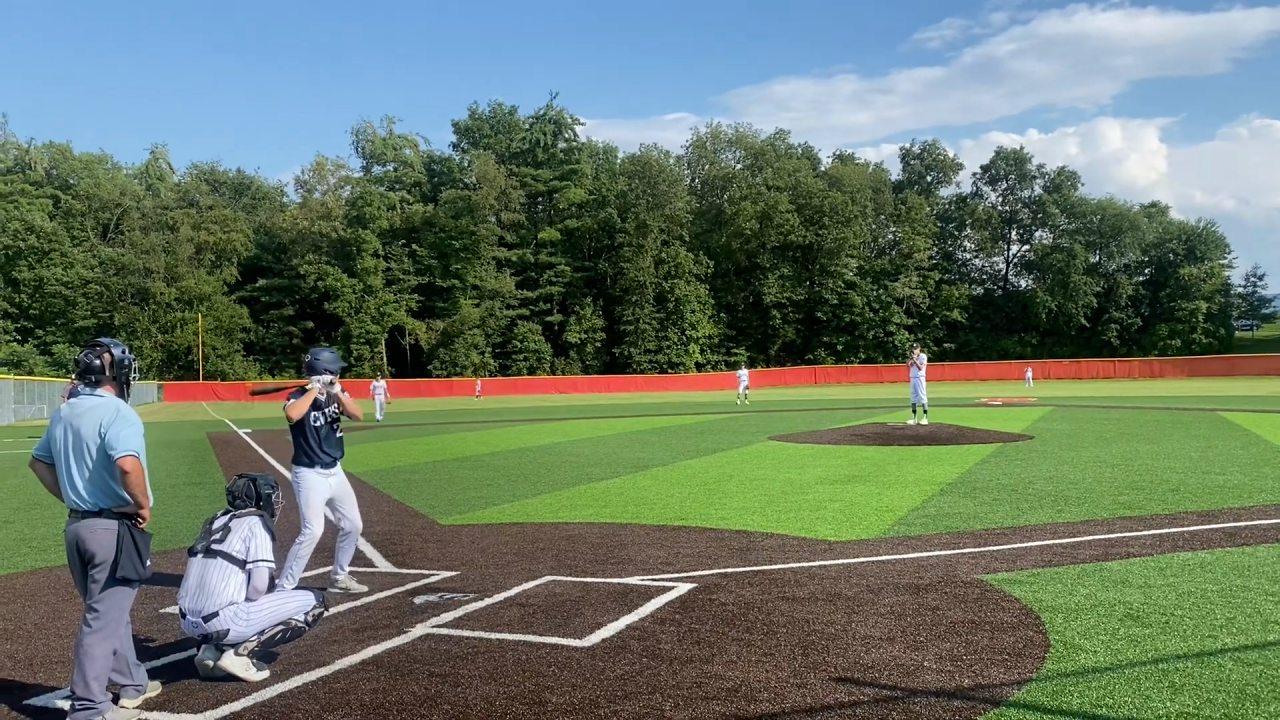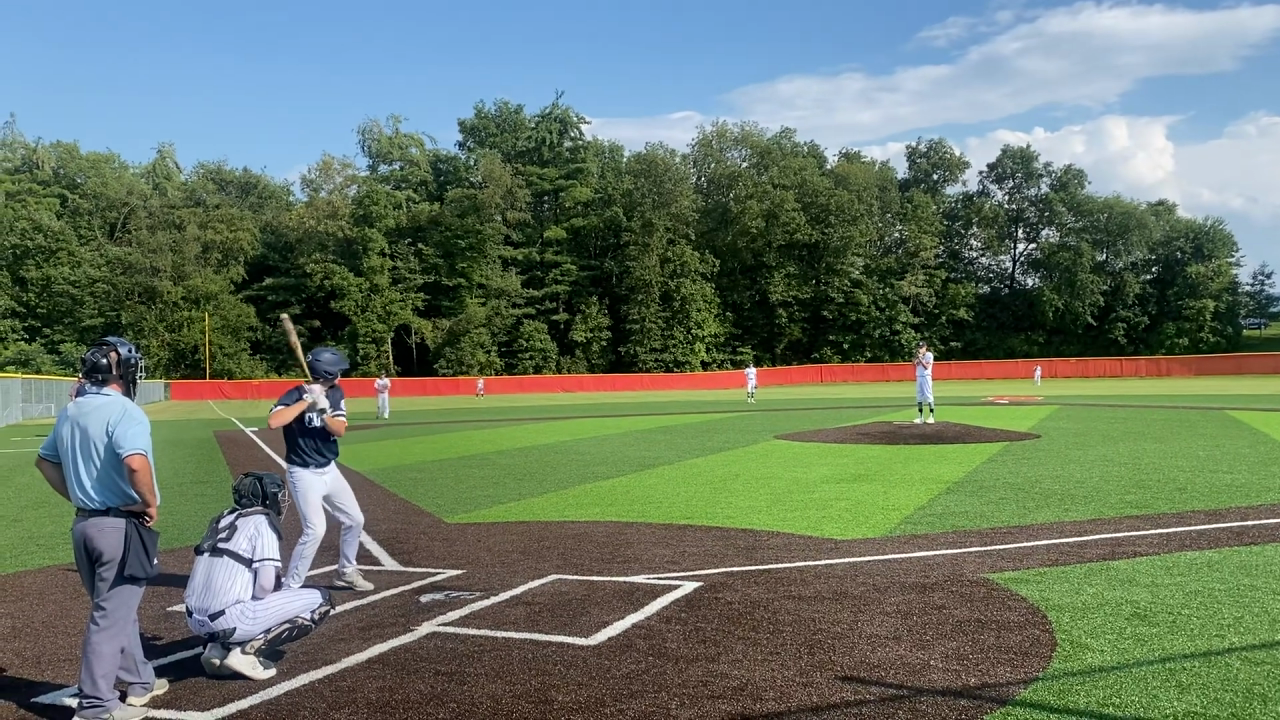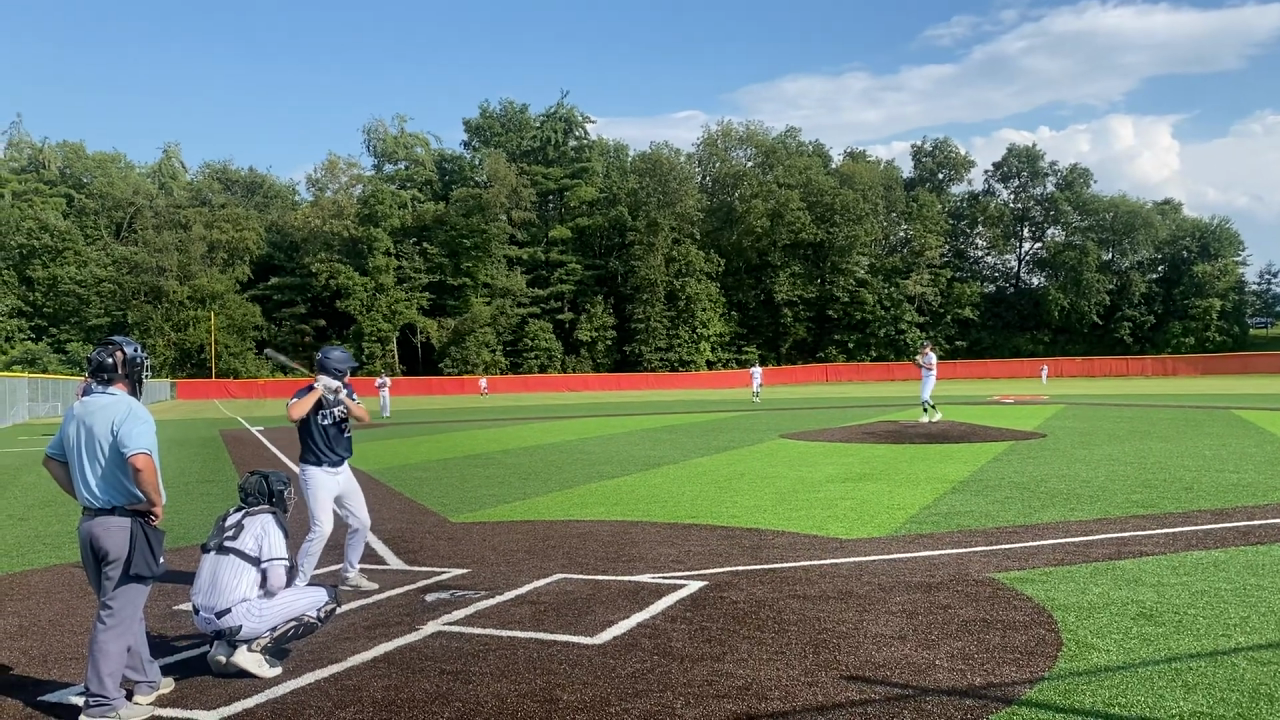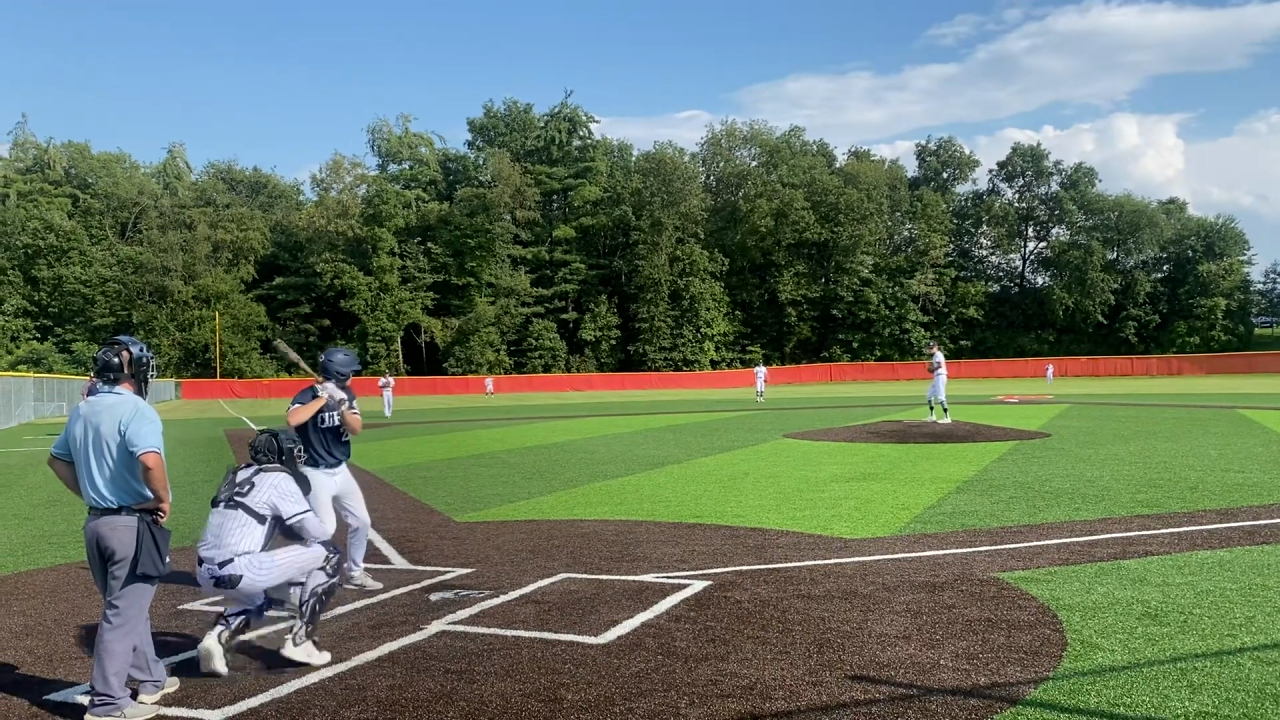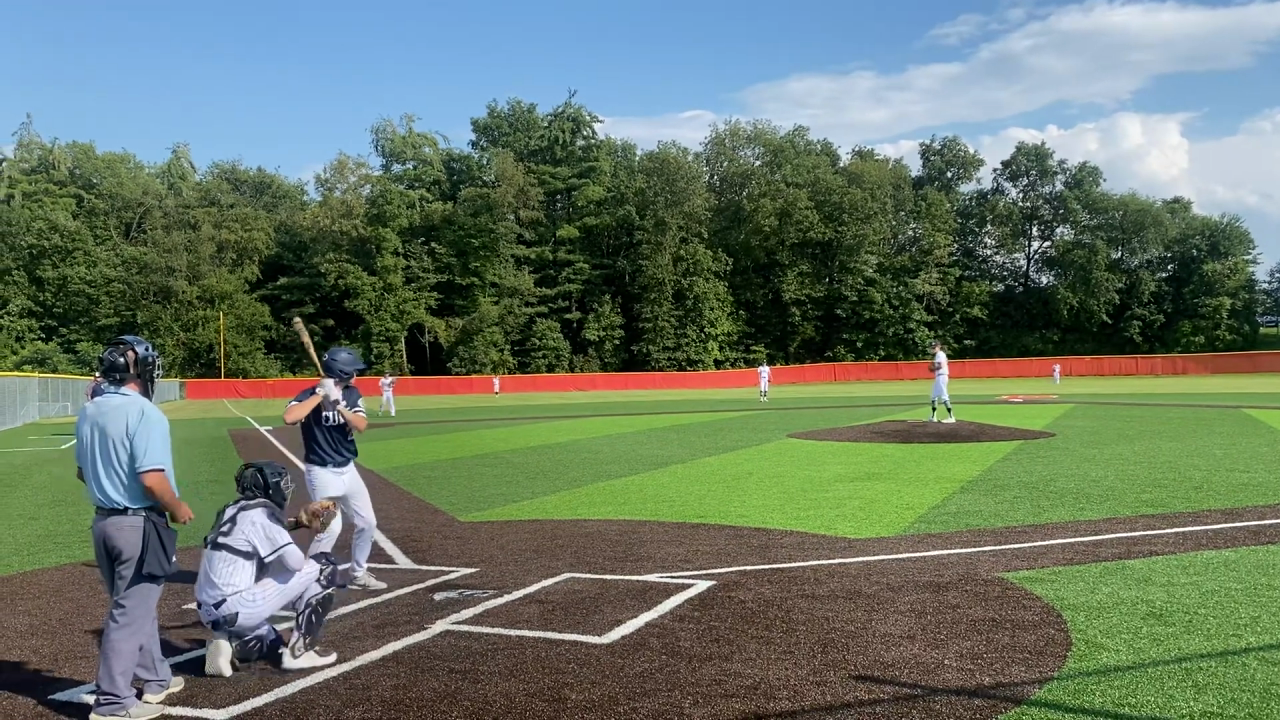
dt=0.5s
person 1, frame 1
left shoulder: (63, 413)
right shoulder: (117, 412)
left elbow: (39, 462)
right elbow: (127, 465)
right wrist: (143, 504)
left hip: (76, 525)
right hip: (113, 527)
left knee: (111, 609)
right knee: (104, 616)
left ankle: (132, 684)
person 1, frame 2
left shoulder: (69, 412)
right shoulder: (124, 411)
left elbow: (45, 461)
right elbow: (135, 463)
right wrist: (150, 503)
left hip: (84, 524)
right hip: (120, 526)
left knee: (117, 608)
right knee: (111, 615)
left ankle: (139, 681)
person 1, frame 3
left shoulder: (76, 411)
right shoulder: (129, 410)
left elbow: (52, 460)
right elbow: (140, 462)
right wrist: (155, 502)
left hip: (90, 522)
right hip: (126, 525)
left knee: (124, 606)
right knee: (118, 613)
left ankle: (145, 680)
person 1, frame 4
left shoulder: (81, 411)
right shoulder: (136, 410)
left elbow: (57, 459)
right elbow: (150, 460)
right wrist: (163, 498)
left hip: (96, 522)
right hip: (132, 524)
left knee: (128, 606)
right knee: (124, 613)
left ankle: (151, 679)
person 1, frame 5
left shoulder: (89, 411)
right shoulder: (144, 412)
left elbow: (84, 471)
right elbow: (151, 479)
right wrist: (179, 508)
left hip: (104, 521)
right hip: (140, 525)
left knee: (137, 605)
right knee: (130, 612)
left ankle: (155, 679)
person 2, frame 1
left shoulder: (335, 392)
right shoulder: (298, 396)
left elbow: (357, 415)
right elbow: (292, 415)
left wrist: (335, 390)
right wrist: (315, 388)
left hip: (335, 472)
right hip: (309, 475)
left knee: (352, 526)
right knee: (312, 532)
left ankle: (339, 578)
right ankle: (283, 589)
person 2, frame 2
left shoulder: (336, 393)
right shoulder: (294, 396)
left elbow: (340, 430)
right elbow: (273, 422)
left wrist: (324, 411)
right wrist: (307, 399)
left hip: (330, 470)
right hip: (304, 474)
left knee: (354, 519)
right knee: (315, 531)
left ankle: (347, 572)
right ankle: (289, 588)
person 2, frame 3
left shoulder: (346, 390)
right shoulder: (307, 393)
left elbow: (364, 417)
right elbow: (293, 414)
left wrist: (341, 395)
right wrist: (319, 388)
left hip: (343, 470)
right hip: (317, 473)
left knee: (361, 522)
right knee: (322, 529)
left ankle: (350, 575)
right ankle: (297, 586)
person 2, frame 4
left shoulder: (346, 394)
right shoulder: (308, 395)
left elbow: (356, 429)
right elbow: (292, 420)
left wrist: (342, 406)
right wrist: (323, 397)
left hip: (340, 471)
right hip: (314, 474)
left knee: (361, 521)
right knee: (325, 528)
left ankle: (354, 574)
person 2, frame 5
left shoulder: (352, 393)
right shoulder: (310, 394)
left elbow: (361, 426)
right elbow: (289, 417)
left wrist: (338, 404)
right wrist: (320, 394)
left hip: (348, 470)
right hip: (322, 473)
left knee: (367, 523)
right knee: (331, 528)
left ankle: (359, 575)
person 3, frame 1
left shoulder: (215, 521)
right shoulder: (256, 523)
right elbow: (259, 586)
right wrist: (246, 616)
left hip: (188, 622)
right hip: (221, 621)
right knee: (315, 601)
left ankle: (212, 650)
right ankle: (241, 654)
person 3, frame 2
left shoulder: (222, 520)
right shoulder: (262, 522)
right elbow: (265, 584)
right wrist: (256, 611)
left hip: (195, 620)
right hip: (228, 620)
right knee: (321, 600)
left ankle: (217, 648)
right ankle: (247, 652)
person 3, frame 3
left shoulder: (229, 518)
right shoulder: (269, 520)
right elbow: (276, 583)
left hip: (202, 618)
right hip: (234, 618)
right knee: (327, 598)
left ankle: (224, 647)
right ankle: (254, 650)
person 3, frame 4
left shoulder: (240, 474)
right shoulder: (280, 478)
right elbow: (317, 532)
left hip: (208, 572)
right hip: (236, 570)
left knee: (256, 597)
right knee: (327, 556)
left ankle: (218, 637)
right ankle: (299, 640)
person 3, frame 5
left shoulder: (234, 510)
right shoulder: (261, 513)
right elbow: (296, 562)
left hip: (210, 612)
right hip: (235, 608)
left knee: (273, 643)
right knee: (324, 568)
left ankle: (228, 643)
right ankle: (299, 651)
